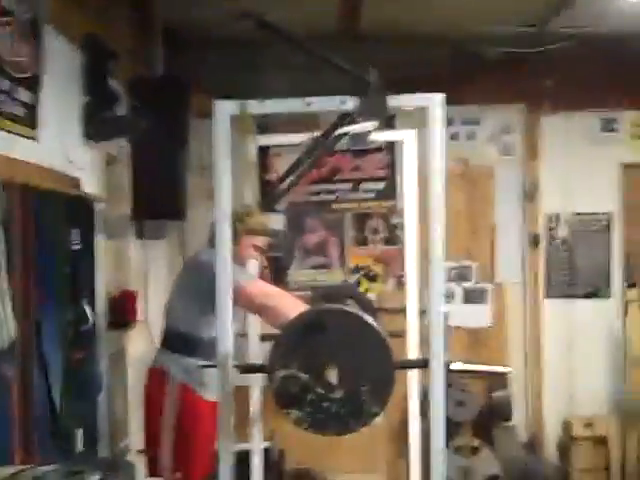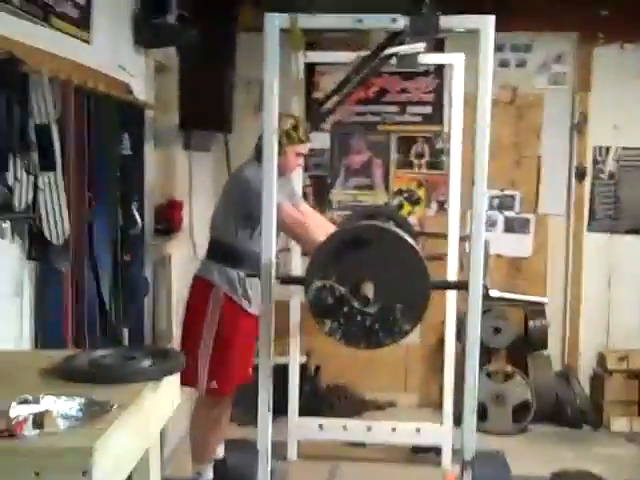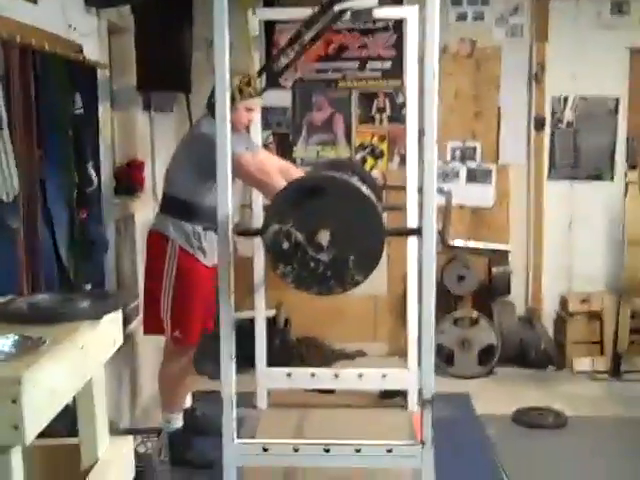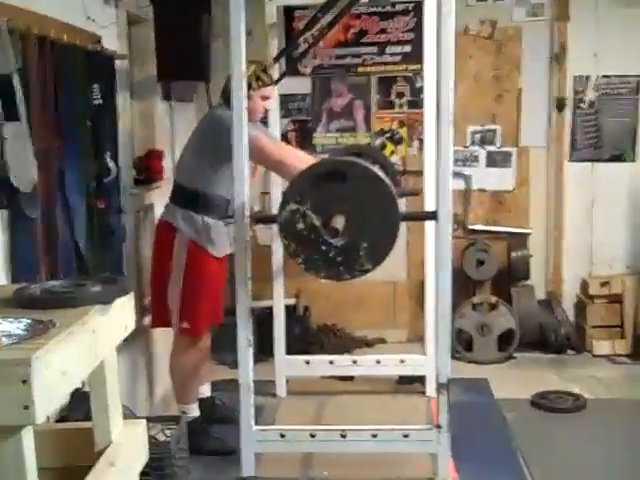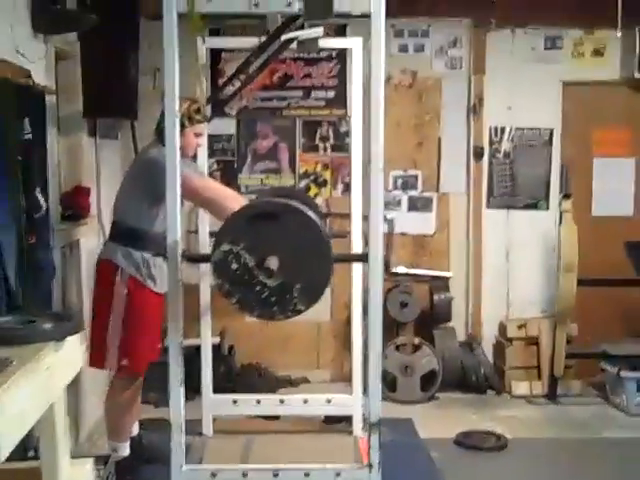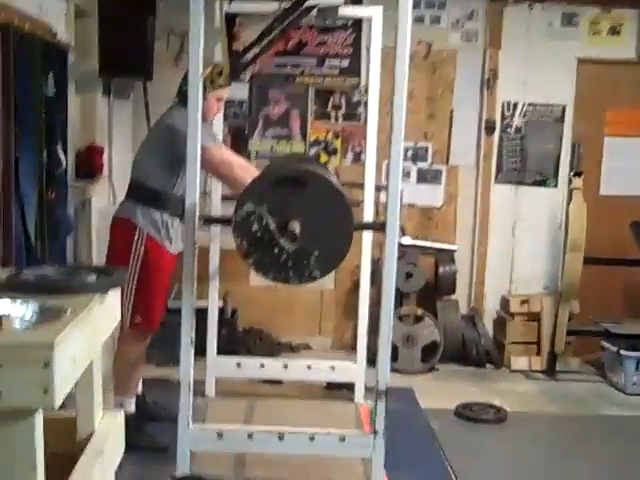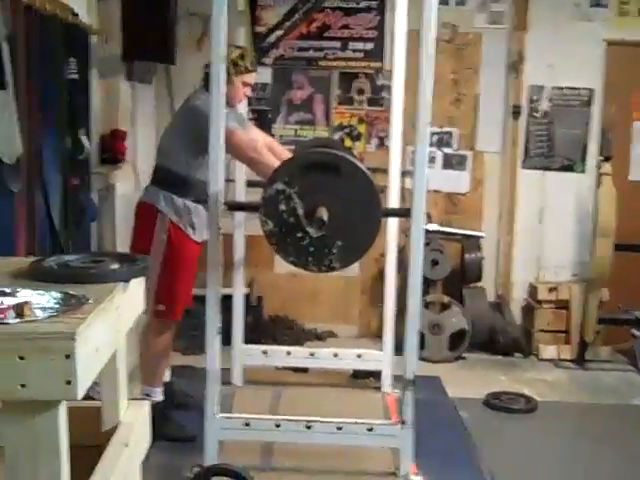
dt=0.5s
person 1, frame 1
left shoulder: (229, 267)
right shoulder: (208, 263)
left elbow: (276, 295)
right elbow: (263, 302)
left hip: (204, 382)
right hip: (180, 381)
person 1, frame 2
left shoulder: (279, 182)
right shoulder: (252, 179)
left elbow: (315, 220)
right elbow: (299, 228)
left hip: (246, 293)
right hip: (222, 292)
left knee: (227, 387)
right knee: (213, 392)
person 1, frame 3
left shoulder: (233, 137)
right shoulder: (208, 135)
left elbow: (277, 164)
right elbow: (261, 176)
left hip: (201, 244)
right hip: (179, 243)
left knee: (191, 337)
right knee: (179, 341)
left ankle: (185, 411)
right ankle: (174, 434)
person 1, frame 4
left shoulder: (247, 127)
right shoulder: (222, 122)
left elbow: (289, 153)
right elbow: (277, 159)
left hip: (213, 235)
right hip: (189, 234)
left knee: (204, 324)
right knee: (189, 331)
left ankle: (204, 400)
right ankle: (189, 422)
person 1, frame 5
left shoulder: (178, 164)
right shoulder: (156, 161)
left elbow: (220, 191)
right elbow: (209, 197)
left hip: (150, 272)
right hip: (128, 272)
left knee: (139, 365)
right knee: (126, 370)
left ankle: (133, 439)
person 1, frame 6
left shoulder: (196, 127)
right shoulder: (179, 125)
left elbow: (236, 161)
right elbow: (226, 169)
left hip: (161, 231)
right hip: (142, 231)
left knee: (145, 323)
right knee: (135, 326)
left ankle: (135, 400)
right ankle: (124, 416)
person 1, frame 7
left shoulder: (227, 112)
right shoulder: (203, 108)
left elbow: (267, 144)
right elbow: (252, 154)
left hip: (187, 218)
right hip: (167, 216)
left knee: (170, 311)
right knee: (161, 313)
left ankle: (161, 387)
right ankle: (152, 406)
